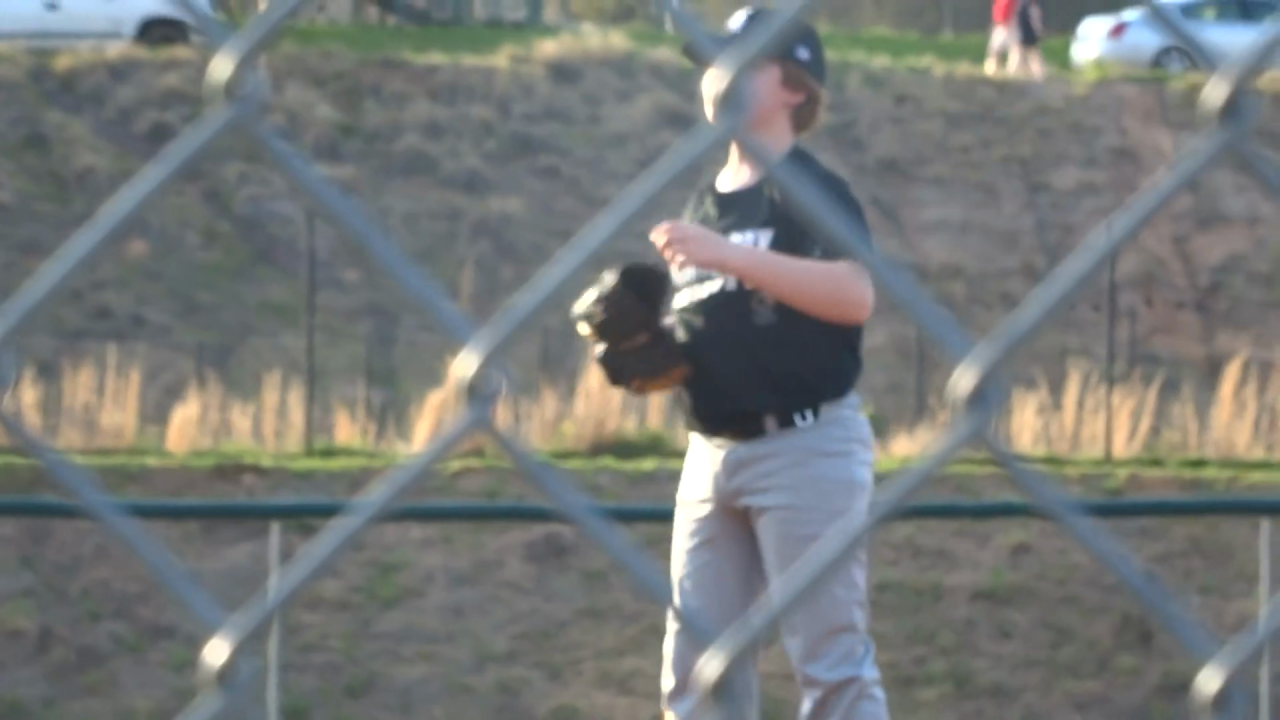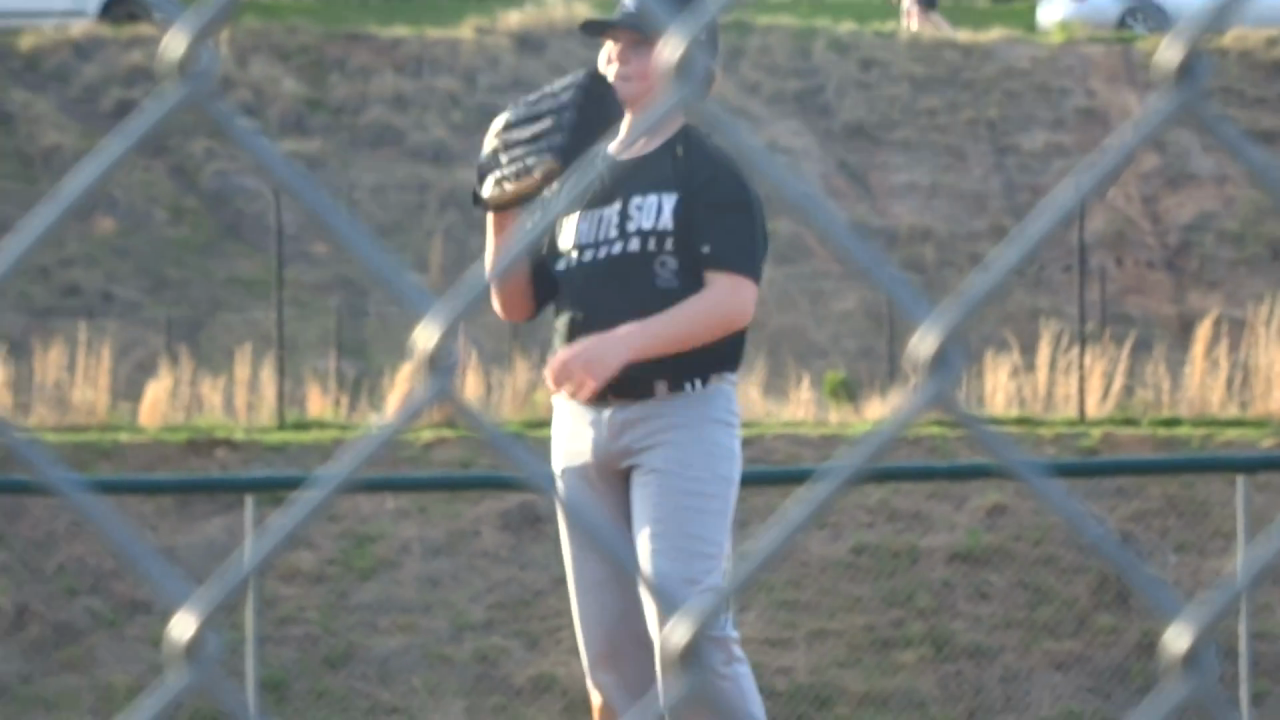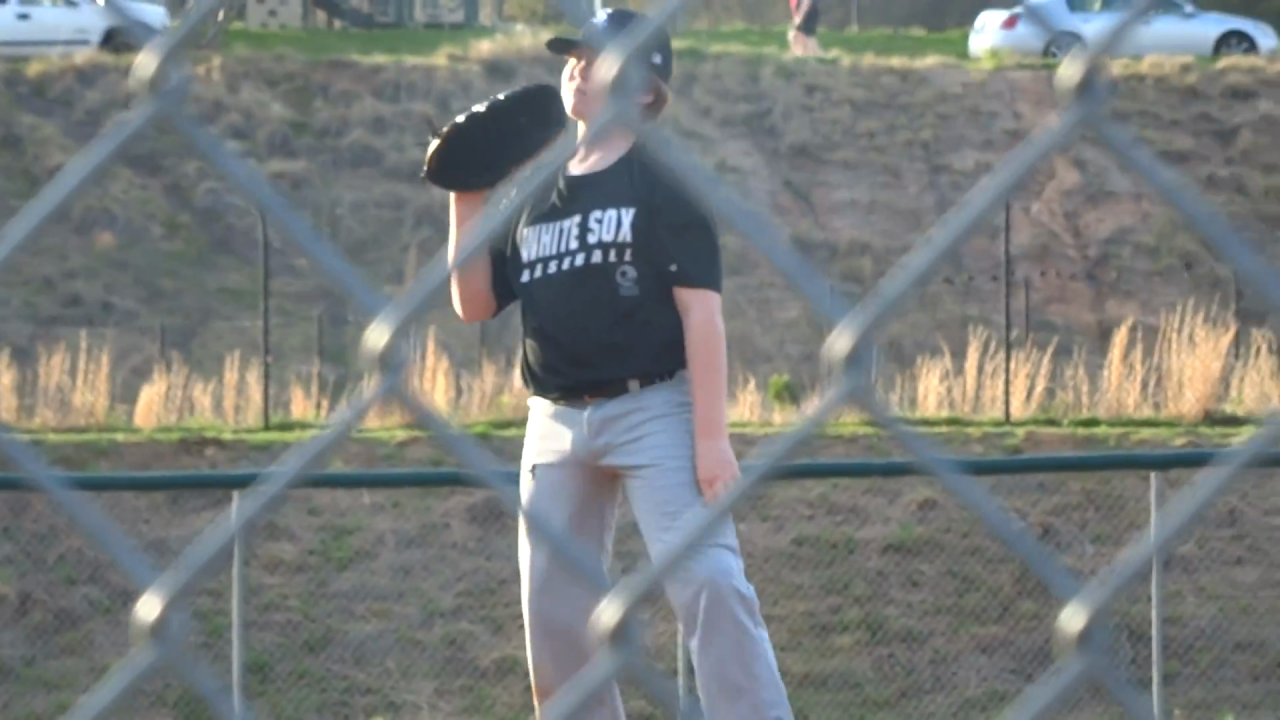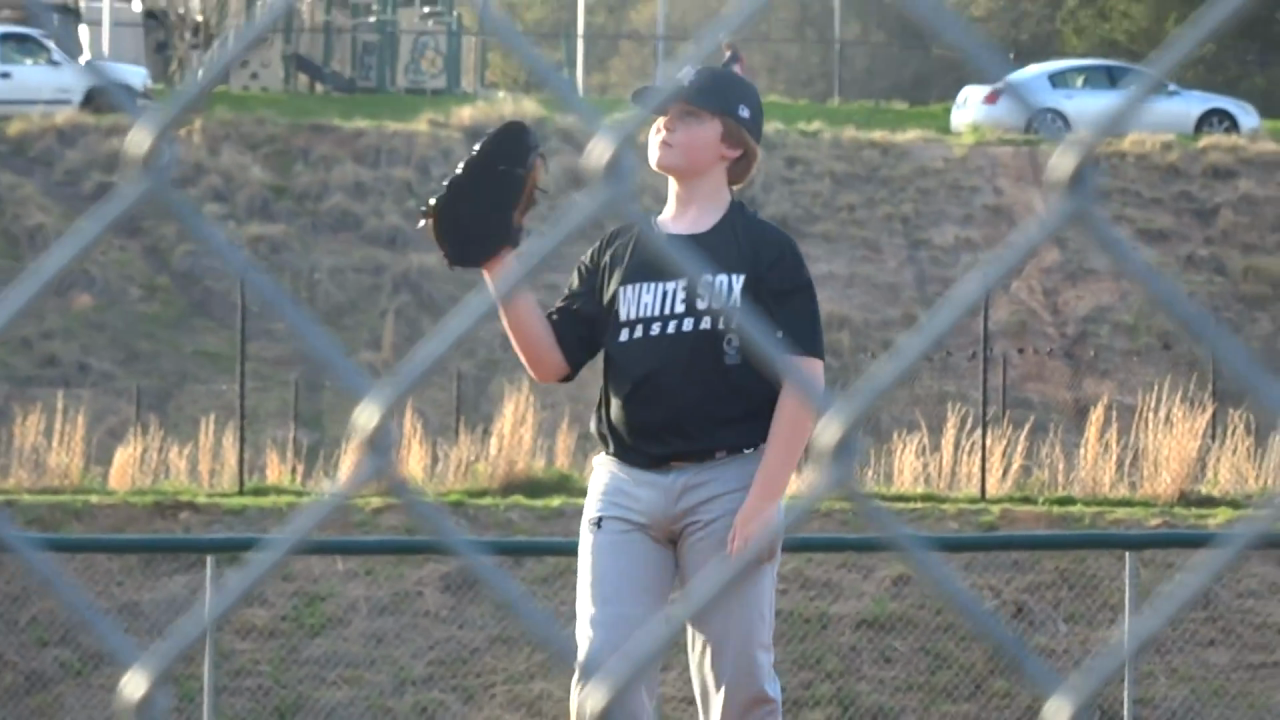
dt=0.7s
person 1, frame 1
left shoulder: (813, 191)
right shoulder: (704, 198)
left elbow: (854, 296)
left wrist: (732, 258)
left hip: (807, 447)
right hip: (713, 454)
left knee: (829, 661)
right knee: (697, 663)
person 1, frame 2
left shoulder: (709, 169)
left elbow: (733, 302)
right elbow: (514, 302)
left wrist: (618, 345)
right wrist: (501, 213)
left hip: (682, 417)
right hip: (581, 425)
right knee: (610, 637)
person 1, frame 3
left shoulder: (663, 186)
right shoulder: (532, 194)
left elbow: (701, 312)
right elbow: (474, 304)
left wrist: (711, 437)
right wrist: (465, 199)
left hip: (654, 410)
right hip: (555, 423)
left knee: (710, 584)
right knee: (554, 619)
person 1, frame 4
left shoulder: (768, 251)
right shoulder: (616, 253)
left elbow: (802, 380)
right elbow: (550, 360)
left wrist: (762, 505)
right wrist: (495, 262)
left hip: (729, 482)
right hip: (625, 488)
right knee: (606, 667)
